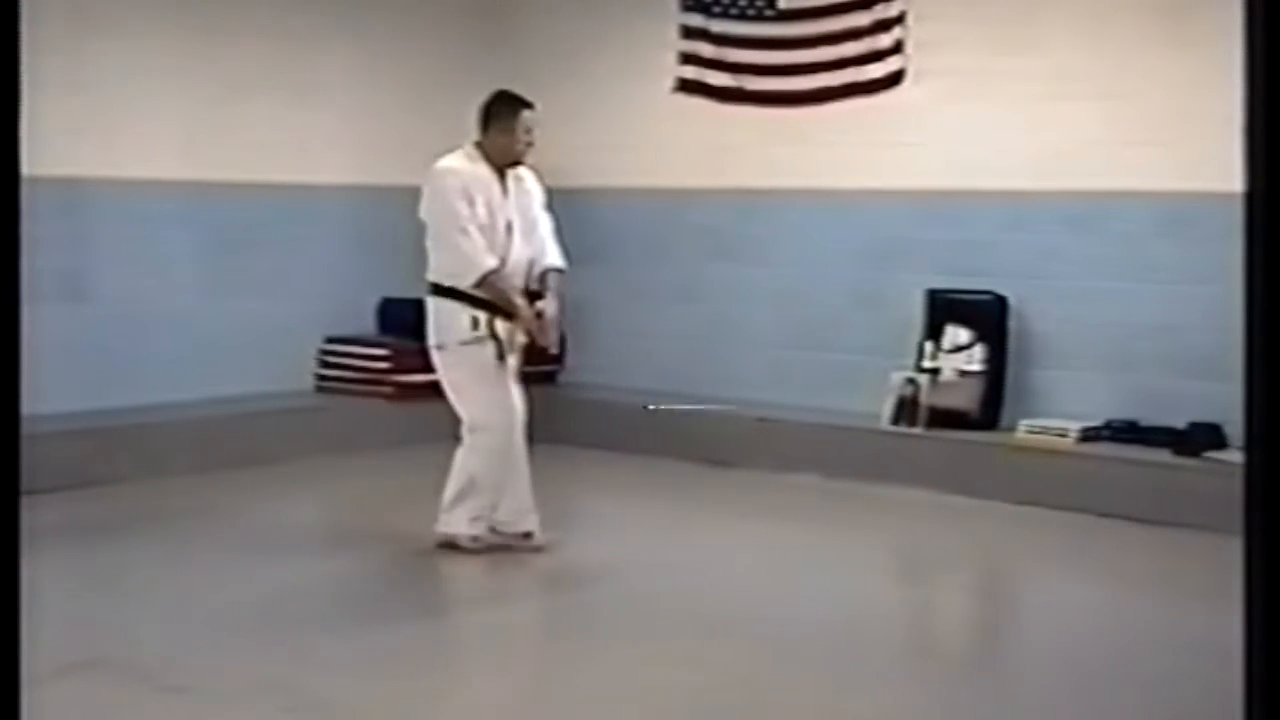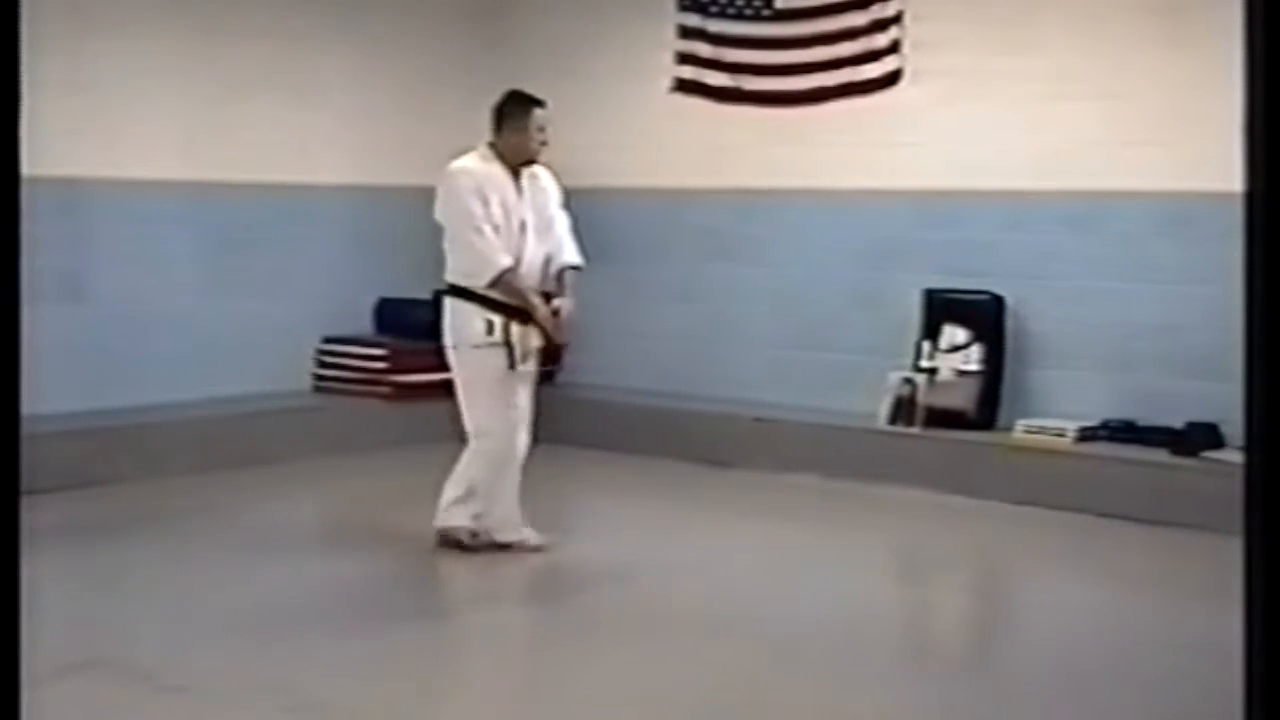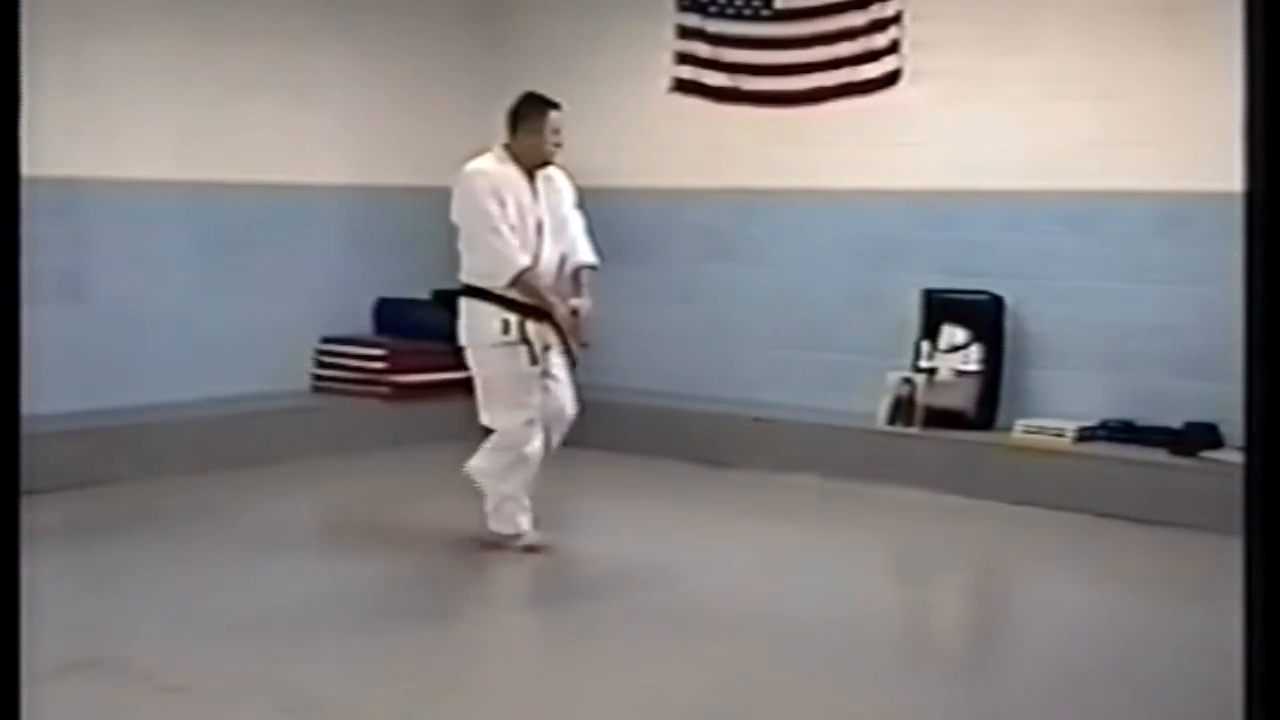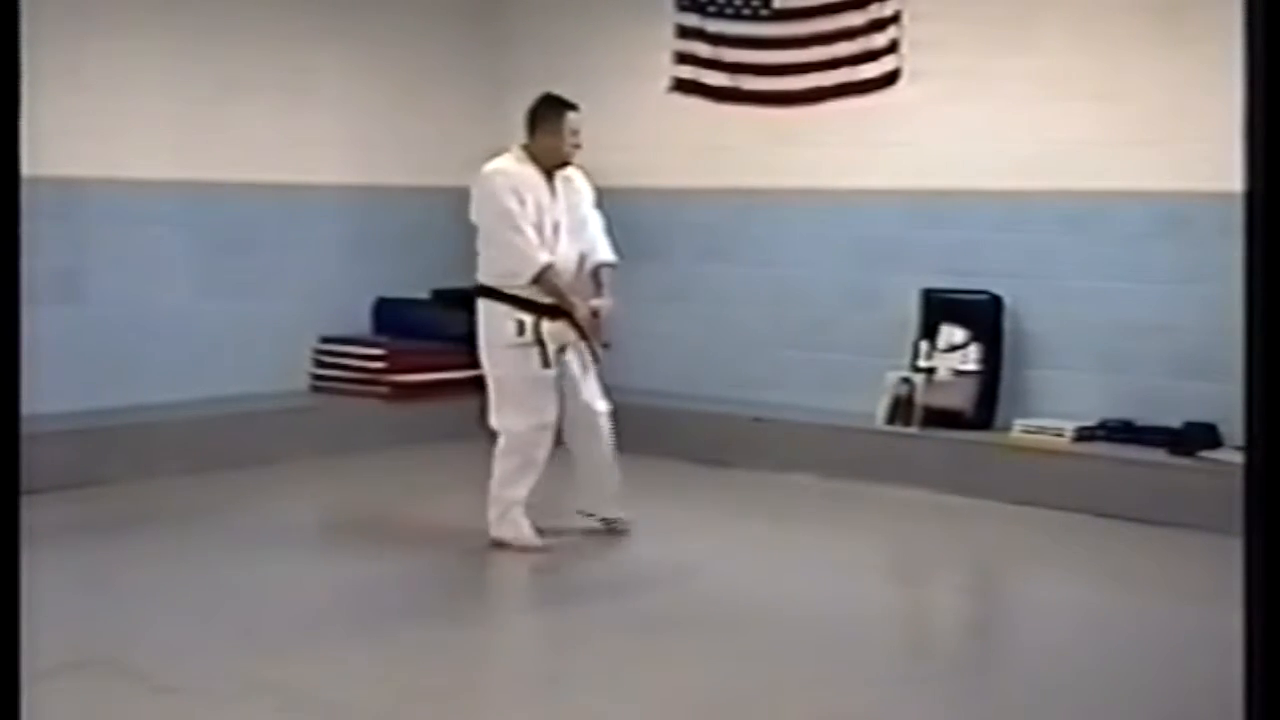
dt=0.2s
person 1, frame 1
left shoulder: (525, 181)
right shoulder: (450, 176)
left elbow: (542, 243)
right elbow: (468, 258)
left wrist: (550, 299)
right wrist: (521, 306)
left hip: (502, 318)
right hip: (463, 316)
left knee: (488, 425)
right knee: (499, 420)
left ankle: (459, 525)
right ankle: (512, 523)
person 1, frame 2
left shoulder: (541, 180)
right shoulder: (465, 177)
left elbow: (560, 241)
right elbow: (483, 258)
left wrist: (565, 296)
right wrist: (536, 305)
left hip: (519, 320)
right hip: (480, 319)
left knee: (508, 427)
right knee: (501, 429)
left ankle: (459, 520)
right ankle: (503, 528)
person 1, frame 3
left shoulder: (556, 181)
right shoulder: (481, 179)
left elbow: (574, 241)
right elbow: (502, 258)
left wrist: (582, 296)
right wrist: (554, 303)
left hip: (538, 318)
right hip: (497, 317)
left knee: (558, 410)
right knee: (519, 423)
left ankle: (490, 480)
right ankle: (508, 523)
person 1, frame 4
left shoulder: (574, 182)
right shoulder: (500, 179)
left elbow: (593, 241)
right elbow: (524, 255)
left wrist: (602, 294)
right wrist: (575, 302)
left hip: (561, 318)
right hip: (515, 319)
left knee: (590, 412)
right knee: (527, 424)
left ankle: (600, 507)
right ankle: (508, 523)
